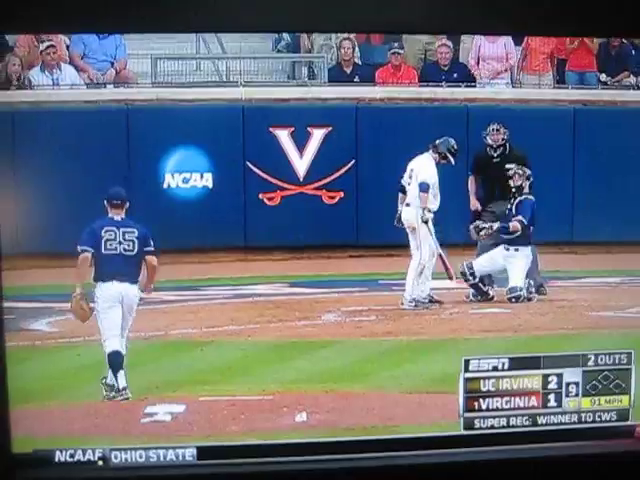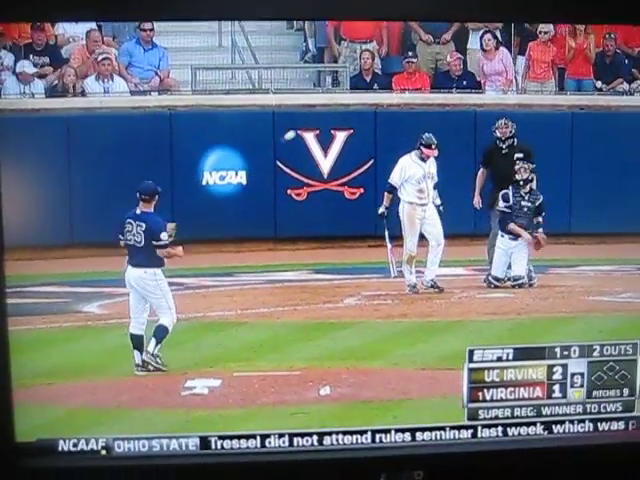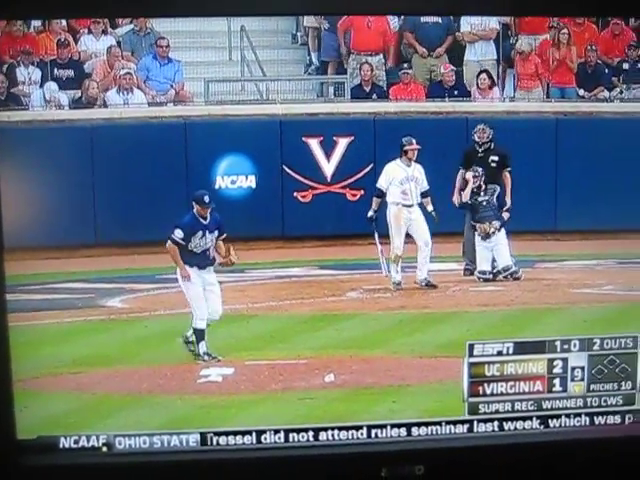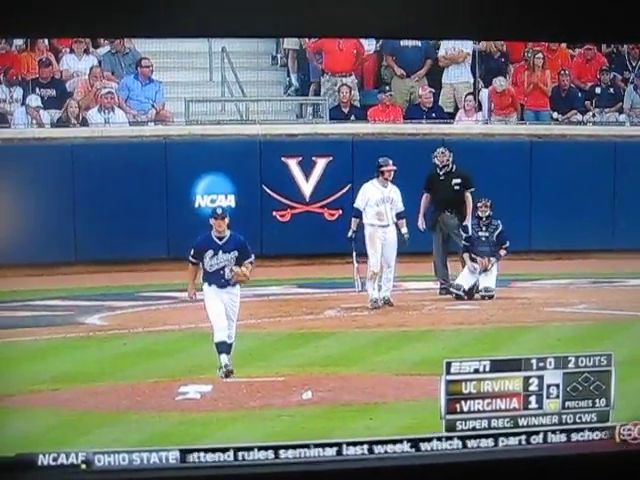
dt=1s
person 1, frame 1
left shoulder: (95, 228)
right shoulder: (140, 230)
left elbow: (84, 258)
right elbow: (152, 262)
left wrist: (79, 287)
right wrist: (149, 283)
left hip: (107, 288)
right hip: (130, 289)
left knee: (111, 339)
right knee: (120, 337)
left ankle: (120, 386)
right ankle: (113, 381)
person 1, frame 2
left shoulder: (128, 218)
right shoulder: (157, 222)
right elbow: (163, 252)
right wrist: (177, 252)
left hip: (131, 272)
right hip: (150, 274)
left knee: (137, 319)
right knee: (168, 315)
left ankle: (140, 362)
right ankle: (151, 352)
person 1, frame 3
left shoulder: (215, 219)
right shoulder: (187, 223)
right elbow: (171, 245)
left wrist: (225, 256)
right wrist: (181, 268)
left hip: (208, 271)
right hip: (190, 272)
left knee: (215, 311)
right knee: (200, 312)
left ankle: (190, 336)
right ankle: (202, 352)
person 1, frame 4
left shoulder: (238, 240)
right shoulder: (202, 242)
left elbow: (249, 263)
right elbow: (193, 264)
left wrist: (245, 274)
right wrist: (191, 286)
left hip: (232, 290)
right hip: (211, 290)
left knee: (230, 330)
right knee: (219, 328)
left ankle: (225, 362)
person 2, frame 1
left shoulder: (517, 157)
right shoulder: (481, 158)
right elbow: (473, 178)
right wrist: (473, 198)
right hip: (489, 206)
right knee: (484, 245)
left ankle: (536, 282)
right ankle: (483, 286)
person 2, frame 2
left shoulder: (523, 150)
right shoulder: (491, 150)
left elbow: (530, 173)
right elbow: (483, 172)
right wrist: (477, 194)
right hip: (499, 196)
right knee: (497, 232)
left ankle: (525, 269)
person 2, frame 3
left shoulder: (499, 153)
right shoulder: (469, 153)
left elbow: (506, 174)
right elbow: (462, 173)
left wrist: (508, 195)
right wrist: (456, 192)
right knee: (470, 230)
right ankle: (470, 264)
person 2, frame 4
left shoulder: (461, 175)
right shoulder: (432, 177)
left elbow: (467, 196)
right elbow: (426, 196)
left wrist: (468, 217)
right wrist: (421, 216)
left hip: (457, 217)
right hip: (439, 218)
right knee: (439, 253)
right ankle: (444, 284)
person 3, frame 1
left shoulder: (417, 161)
right shoulder: (428, 164)
left elbow: (402, 188)
right elbow: (424, 188)
left wrist: (400, 211)
right wrist: (425, 210)
left hip: (411, 211)
right hip: (417, 214)
left knee: (430, 253)
right knee: (421, 256)
person 3, frame 2
left shoulder: (432, 162)
right shoulder: (405, 162)
right elbow: (392, 186)
left wrist: (438, 203)
right wrist: (384, 206)
left hip: (428, 208)
right hip: (410, 208)
left knee: (438, 240)
right knee: (410, 247)
left ankle: (429, 279)
right ankle: (410, 282)
person 3, frame 3
left shoulder: (418, 169)
right shoulder: (391, 168)
left elbow: (424, 191)
right elbow: (380, 190)
left wrist: (431, 209)
right wrist: (373, 210)
left hip: (415, 210)
right hip: (397, 210)
left knee: (425, 241)
right knee: (397, 247)
left ankle: (422, 278)
right ankle: (396, 280)
person 3, frame 4
left shoulder: (394, 190)
right shoulder: (368, 188)
left elbow: (399, 212)
right elbow: (358, 210)
left wrist: (404, 230)
right wrist: (352, 230)
left hip: (390, 230)
right hip: (373, 230)
left knee: (389, 264)
right knee: (374, 264)
left ankle: (385, 295)
right ankle: (374, 298)
person 4, frame 1
left shoulder: (527, 200)
right shoulder: (514, 198)
left elbow: (518, 225)
left wrist: (496, 226)
left hip: (520, 254)
right hip: (503, 250)
left knee: (514, 296)
right knee: (466, 270)
left ankle: (527, 288)
right ankle: (486, 294)
person 4, frame 2
left shoulder: (536, 197)
right shoulder: (507, 194)
left elbow: (538, 216)
right elbow: (505, 220)
left wrist: (539, 231)
right wrist: (523, 233)
left hip: (522, 241)
right hip: (504, 239)
left knee: (518, 282)
right knee: (494, 282)
left ankle: (526, 272)
person 4, frame 3
left shoulder: (494, 190)
right shoulder: (470, 194)
left elbow: (507, 211)
right elbow: (463, 202)
left wrist: (499, 222)
right wrist: (469, 183)
left hip: (498, 234)
right hip: (481, 237)
left knee: (508, 271)
right knee: (483, 276)
person 4, frame 4
left shoulder: (497, 226)
right shoulder: (470, 226)
left elbow: (505, 248)
right elbow: (465, 248)
left wrist: (495, 259)
right wrist: (468, 262)
left hip: (490, 265)
right hip: (473, 264)
left knee: (487, 294)
right knee: (456, 292)
left ankle: (487, 286)
right ankle: (470, 287)
